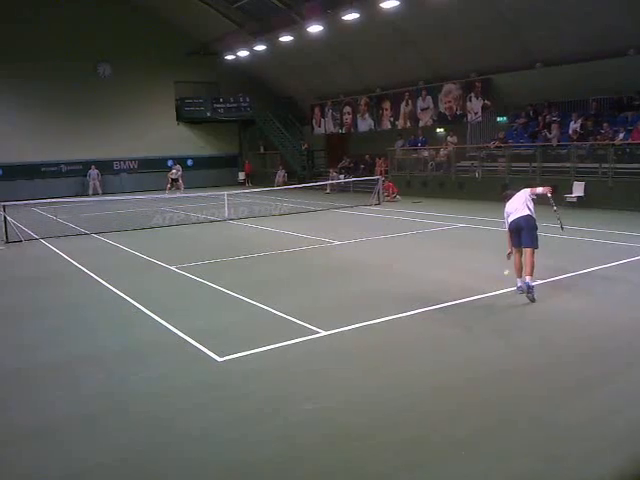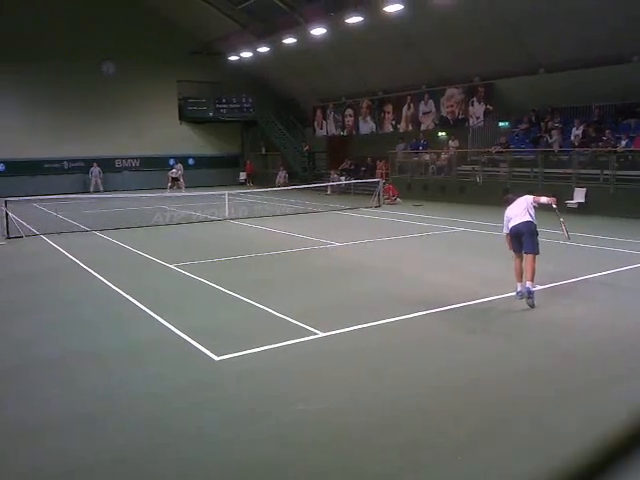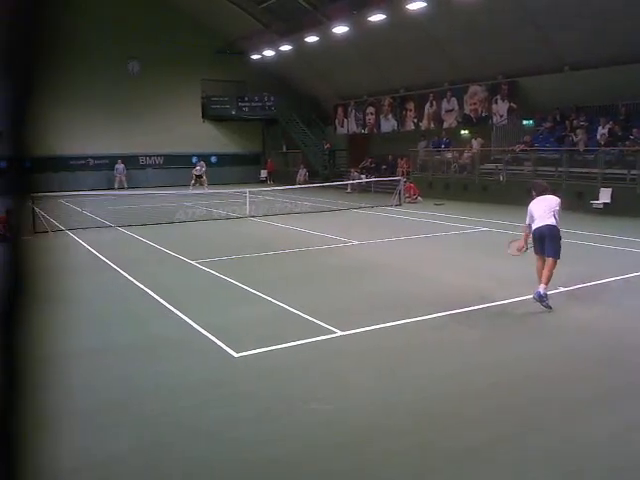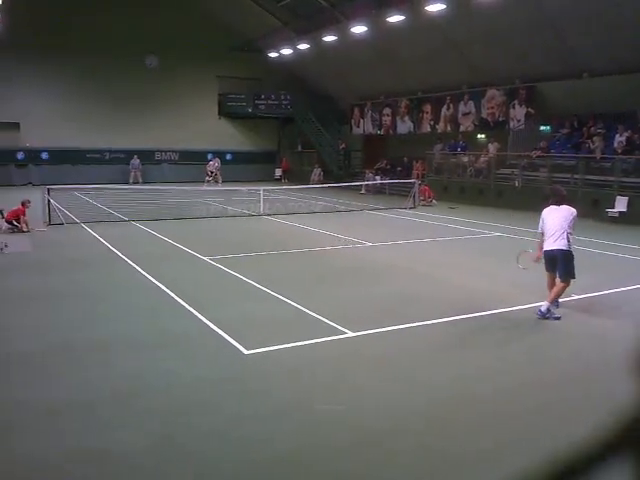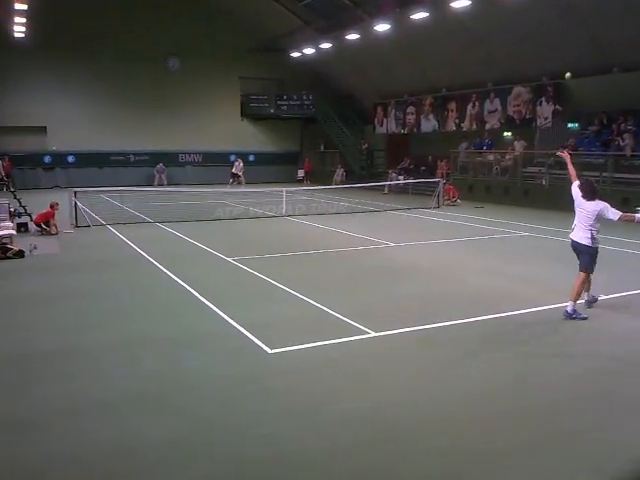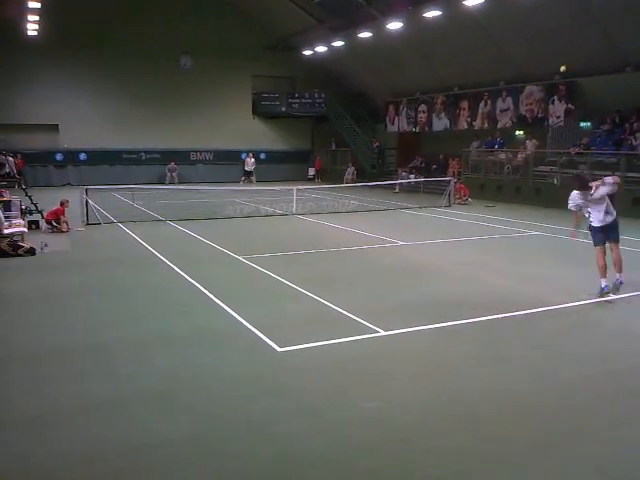
dt=0.7s
person 1, frame 1
left shoulder: (507, 206)
right shoulder: (524, 192)
left elbow: (508, 230)
right elbow: (534, 190)
left wrist: (510, 248)
right wrist: (543, 190)
left hip: (513, 223)
right hip: (526, 219)
left knee: (517, 253)
right knee: (529, 252)
left ankle: (520, 284)
right ankle: (528, 282)
person 1, frame 2
left shoulder: (508, 211)
right shoulder: (525, 198)
left elbow: (507, 234)
right elbow: (537, 199)
left wrist: (511, 247)
right wrist: (548, 200)
left hip: (514, 228)
right hip: (527, 225)
left knee: (518, 257)
right knee: (530, 257)
left ankle: (519, 289)
right ankle: (529, 288)
person 1, frame 3
left shoulder: (532, 204)
right shoulder: (556, 199)
left elbow: (528, 226)
left wrist: (524, 241)
left hip: (537, 230)
right hip: (551, 228)
left knee: (540, 259)
right knee: (551, 262)
left ankle: (542, 289)
right ankle: (541, 292)
person 1, frame 4
left shoulder: (546, 211)
right shoulder: (572, 211)
left wrist: (540, 251)
left hip: (548, 249)
right hip: (563, 250)
left knee: (551, 275)
right knee: (564, 282)
left ankle: (552, 299)
right ankle: (544, 309)
person 1, frame 5
left shoulder: (578, 198)
right shoulder: (602, 207)
left elbow: (574, 177)
right elbow: (623, 217)
left wrist: (568, 160)
left hip: (575, 241)
right hip: (588, 245)
left knee: (588, 270)
right knee: (583, 276)
left ankle: (589, 298)
right ankle: (570, 309)
person 1, frame 6
left shoulder: (581, 194)
left hip: (597, 225)
right hip: (610, 223)
left knee: (601, 254)
right knee: (614, 250)
left ankle: (604, 285)
right ankle: (619, 279)
